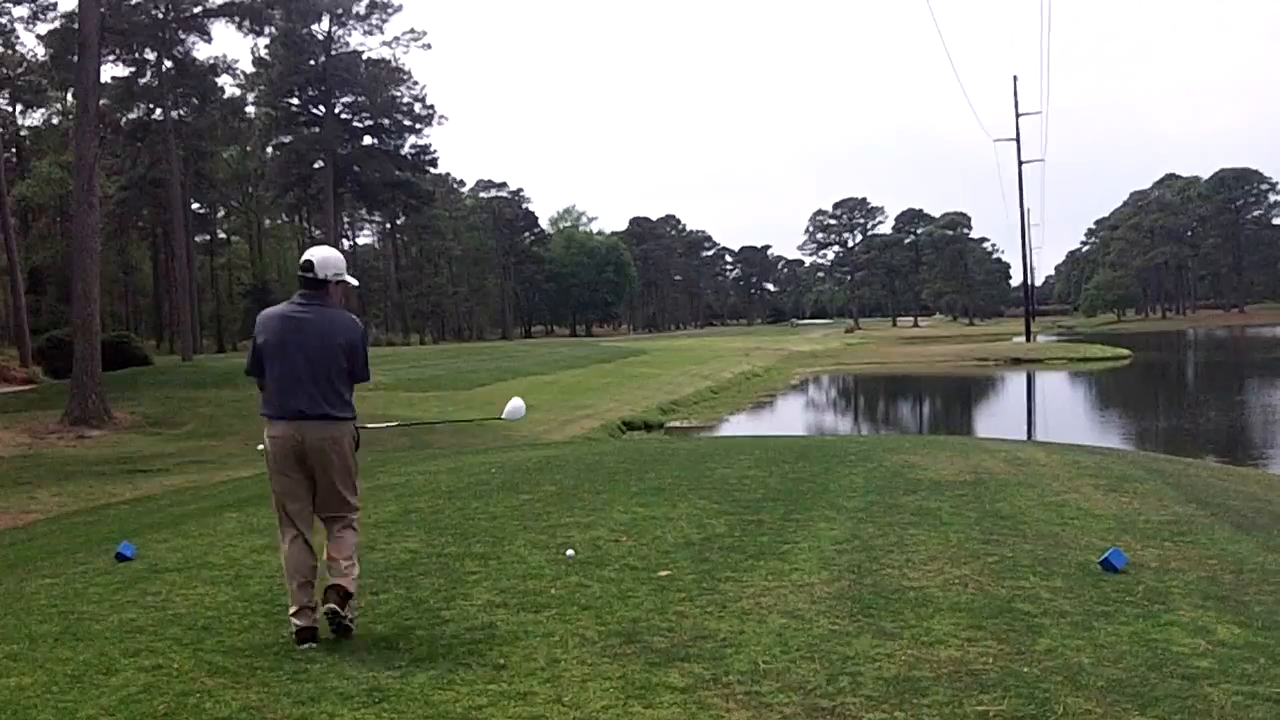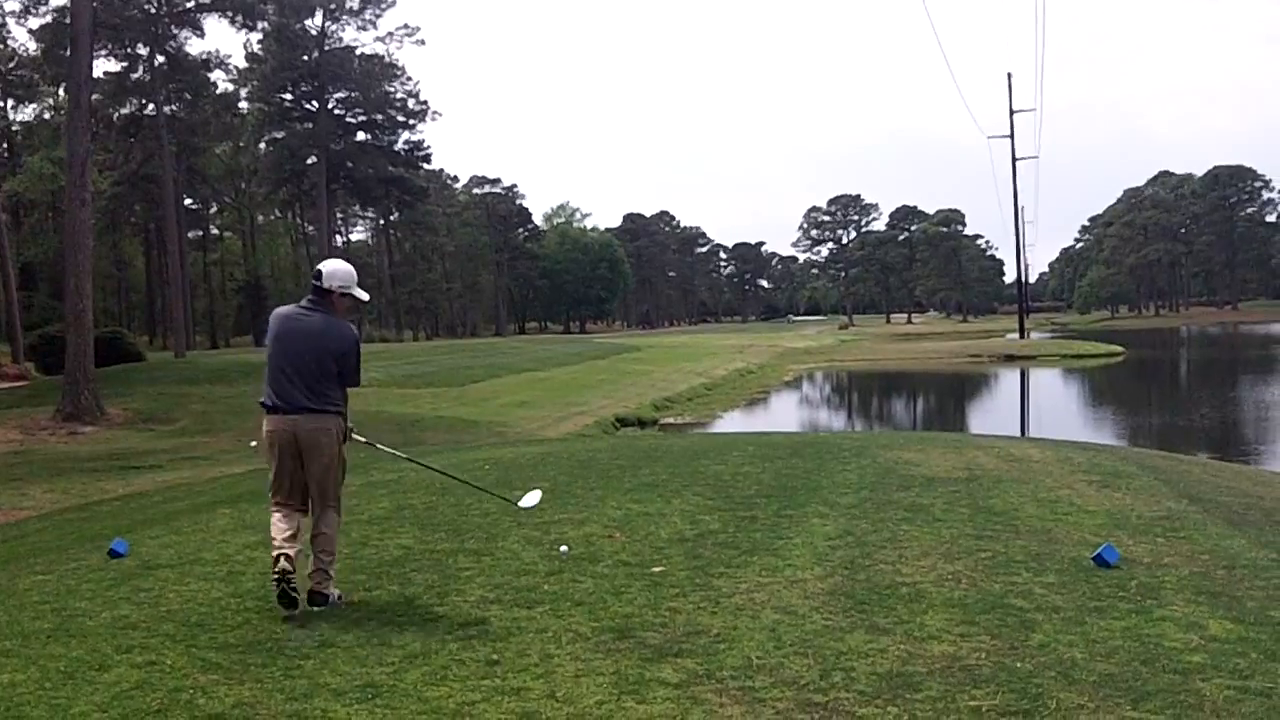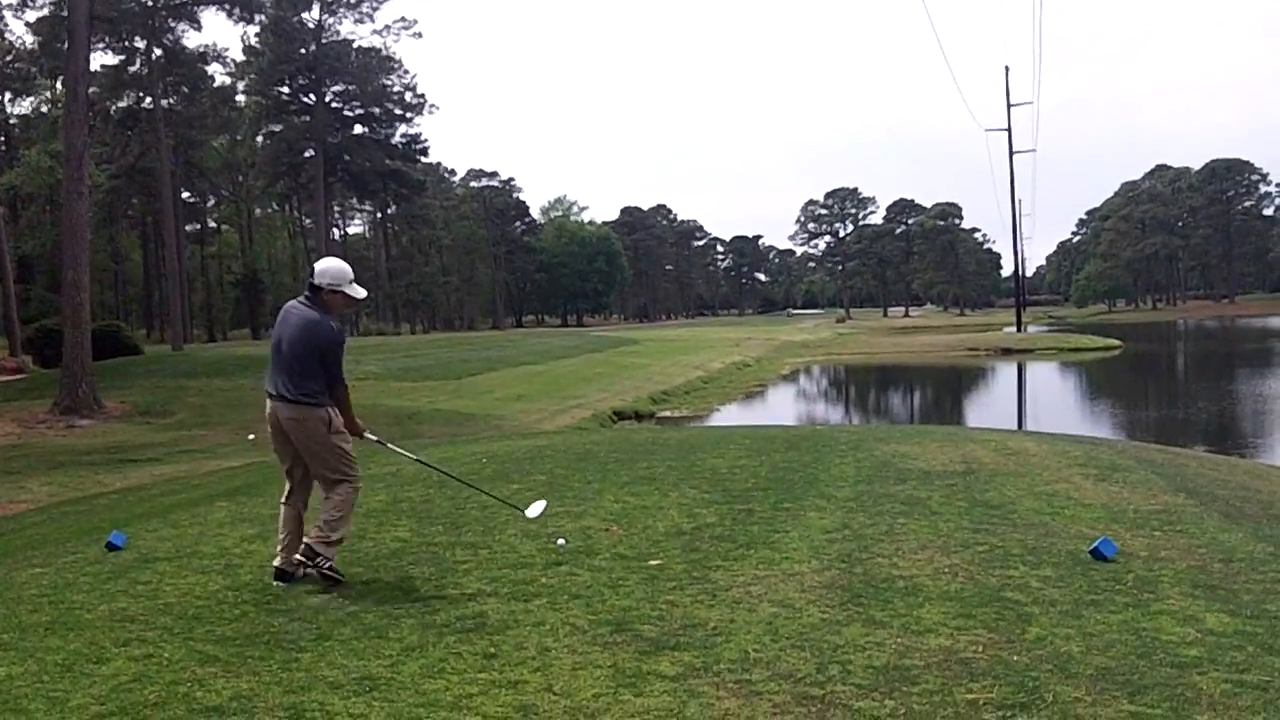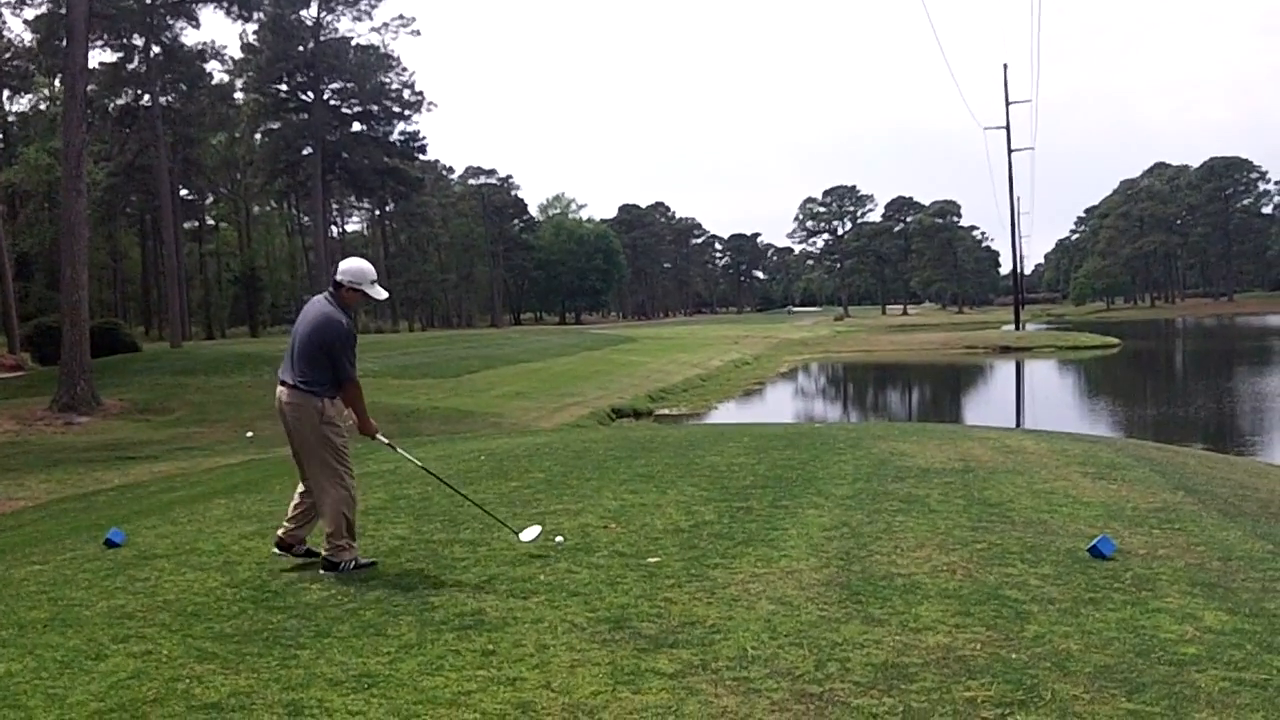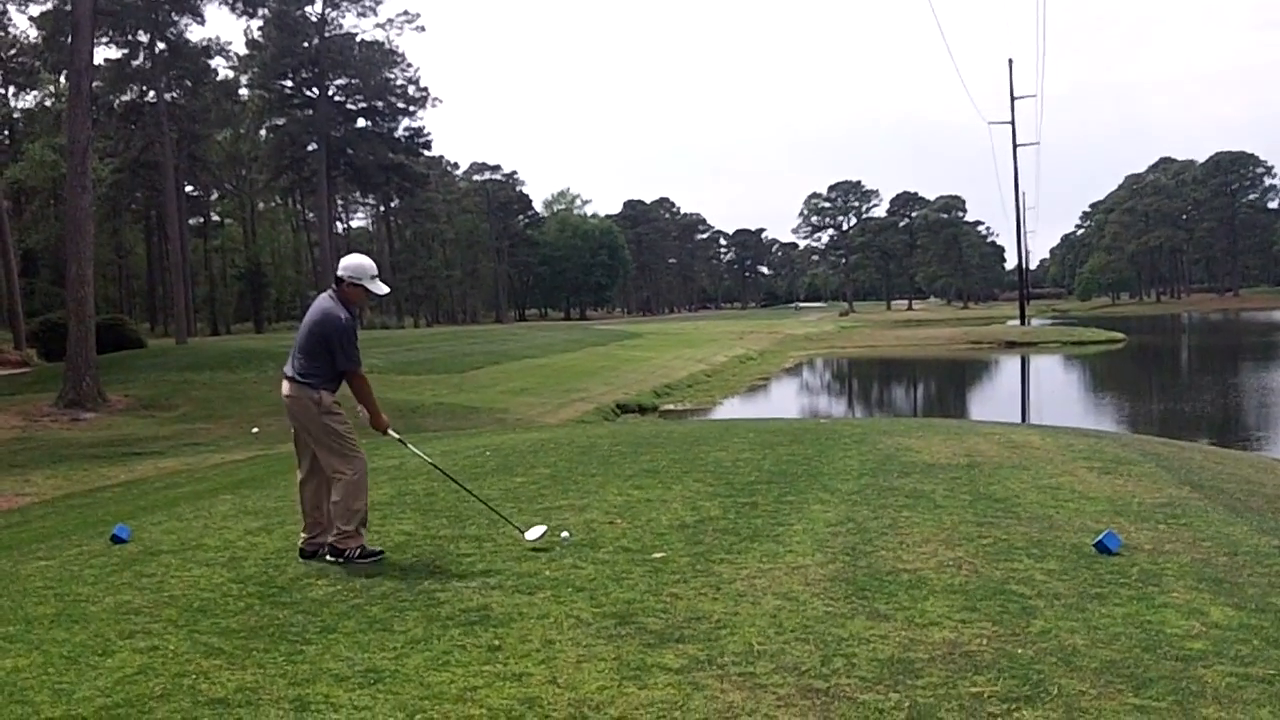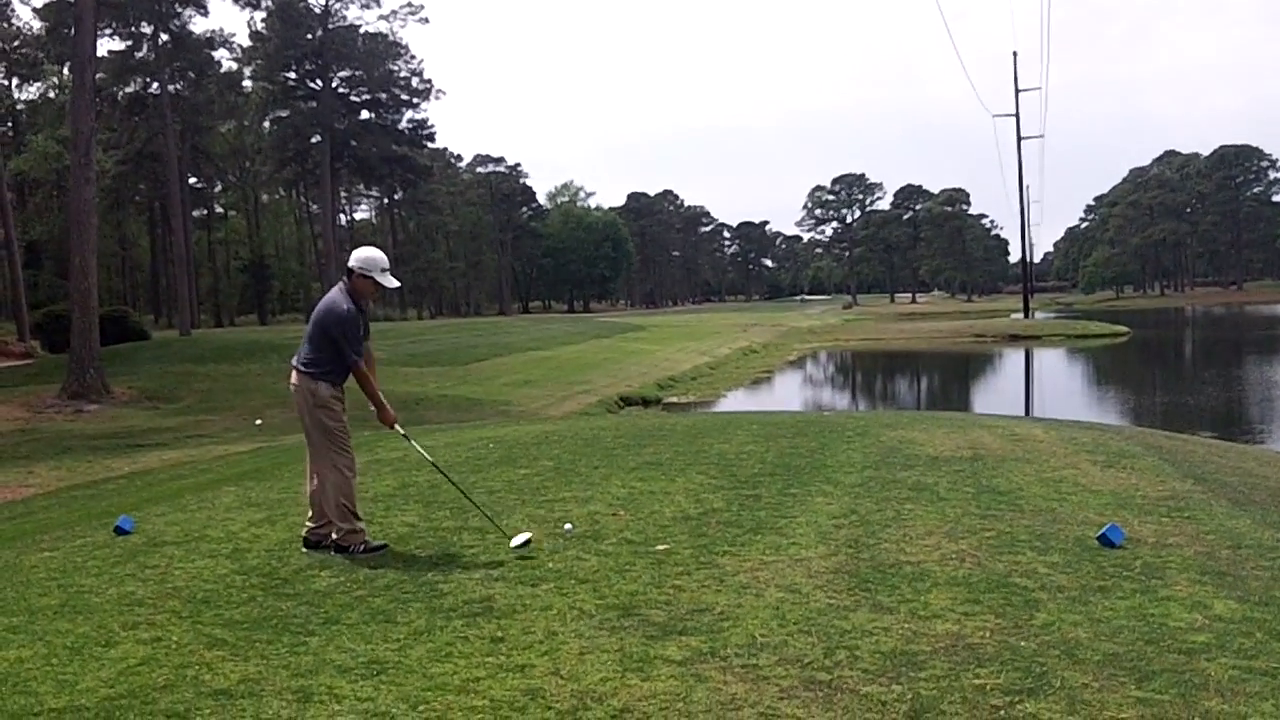
dt=0.4s
person 1, frame 1
left shoulder: (267, 321)
right shoulder: (349, 326)
left elbow: (261, 380)
right elbow: (354, 381)
left hip: (282, 433)
right hip: (332, 431)
left knee: (294, 530)
right knee: (341, 519)
left ankle: (303, 621)
right ankle: (338, 594)
person 1, frame 2
left shoulder: (278, 318)
right shoulder: (345, 334)
right elbow: (345, 387)
right wrist: (341, 424)
left hip: (278, 423)
right hip: (322, 425)
left knee: (285, 503)
right knee: (326, 508)
left ankle: (284, 565)
right ankle: (320, 586)
person 1, frame 3
left shoulder: (288, 311)
right shoulder: (328, 330)
right elbow: (336, 385)
left wrist: (340, 417)
right wrist: (350, 422)
left hip: (278, 408)
right hip: (310, 414)
left knee: (296, 489)
right knee: (344, 481)
left ankle: (287, 564)
right ankle: (316, 550)
person 1, frame 4
left shoulder: (316, 303)
right shoulder: (339, 325)
right elbow: (348, 381)
left wrist: (343, 404)
right wrist: (364, 420)
left hip: (290, 395)
right hip: (311, 404)
left knee: (315, 476)
right knee: (336, 480)
left ankle: (291, 536)
right ankle: (339, 555)
person 1, frame 5
left shoulder: (327, 301)
right shoulder: (339, 320)
right elbow: (354, 374)
left wrist: (366, 406)
right wrist: (375, 414)
left hip: (298, 392)
right hip: (312, 397)
left knee: (314, 471)
right knee: (350, 465)
left ankle: (314, 542)
right ankle: (346, 543)
person 1, frame 6
left shoulder: (352, 301)
right shoulder: (342, 311)
left elbow: (366, 351)
right elbow: (356, 366)
left wrist: (378, 396)
right wrist: (381, 408)
left hip: (316, 384)
right hip: (316, 388)
left knee: (323, 463)
right knee: (338, 463)
left ankle: (318, 532)
right ankle: (348, 538)
